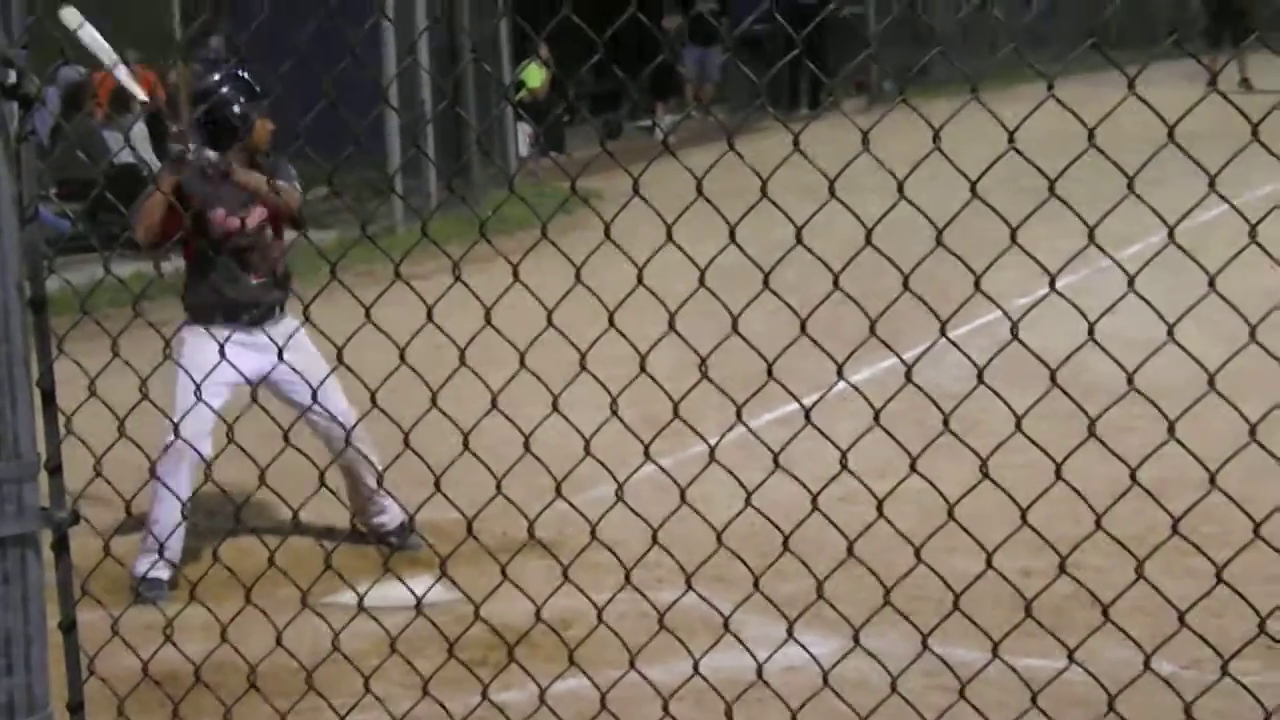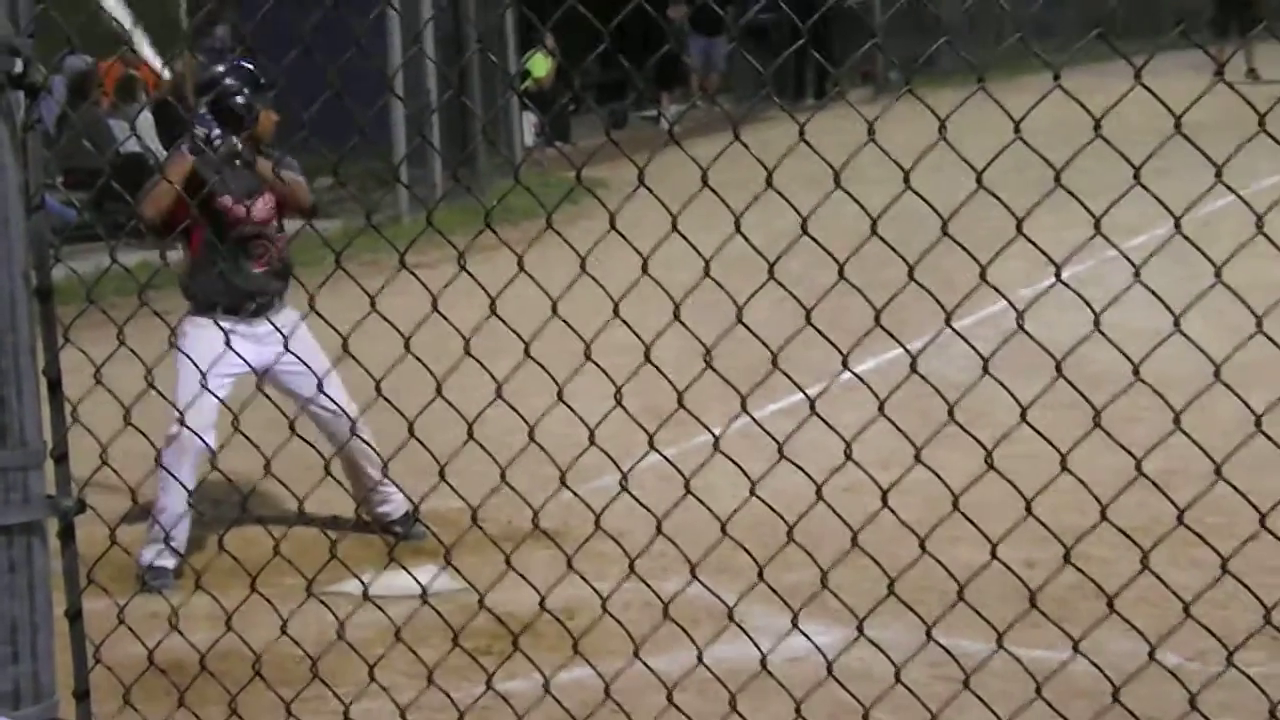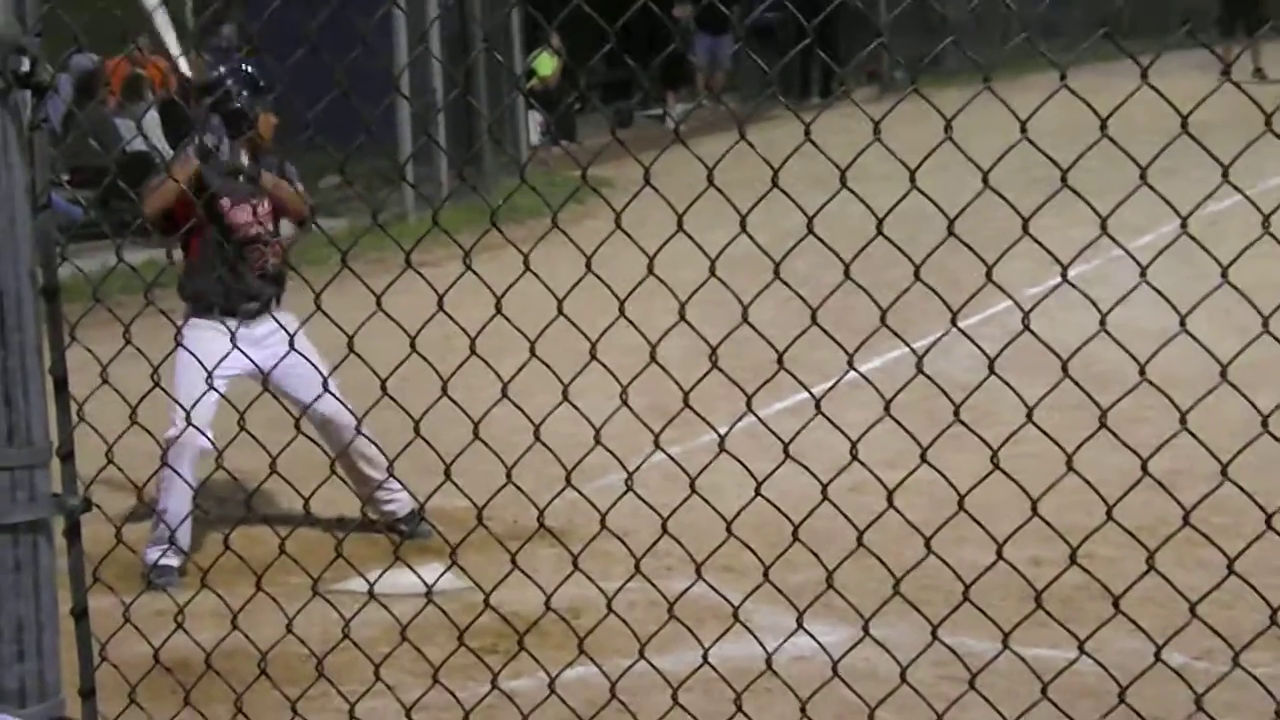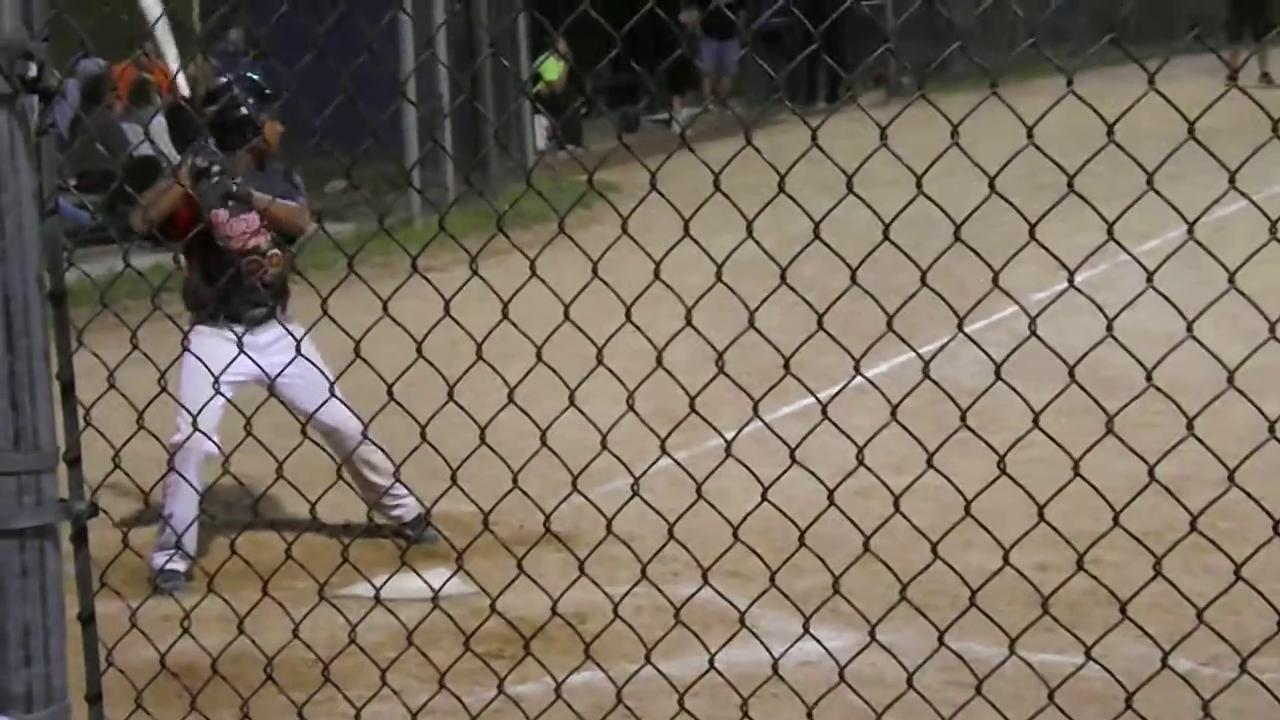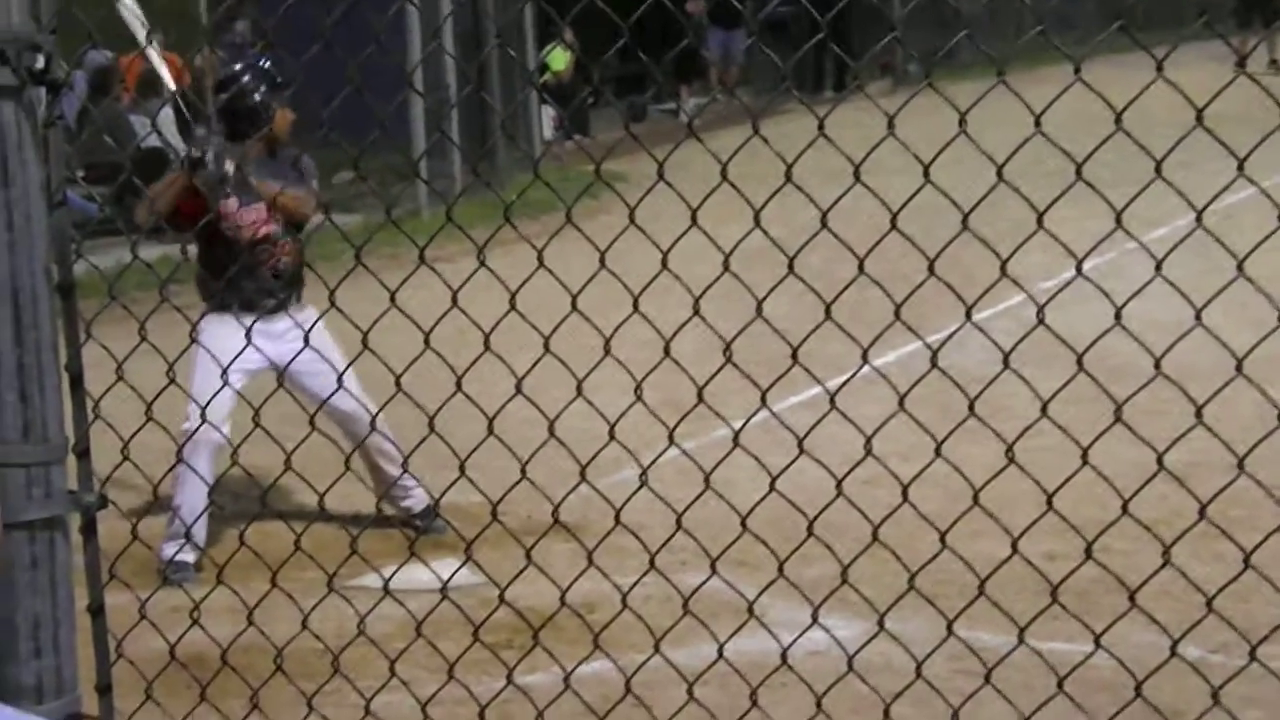
dt=0.1s
person 1, frame 1
left shoulder: (274, 171)
right shoulder: (192, 179)
left elbow: (291, 205)
right elbow: (143, 234)
left wrist: (227, 171)
right wrist: (174, 168)
left hip: (276, 330)
right hip: (211, 337)
left knee: (342, 423)
right knee: (185, 442)
left ankle: (383, 517)
right ankle: (156, 560)
person 1, frame 2
left shoulder: (275, 164)
right shoulder: (195, 168)
left elbow: (303, 200)
right elbow: (150, 213)
left wrist: (247, 158)
right wrist: (191, 149)
left hip: (277, 321)
right hip: (213, 327)
left knee: (341, 414)
right knee: (187, 435)
left ankle: (390, 509)
right ankle: (161, 548)
person 1, frame 3
left shoulder: (273, 169)
right shoulder: (198, 170)
left elbow: (301, 209)
right elbow: (149, 209)
left wrist: (252, 172)
right wrist: (196, 153)
left hip: (273, 323)
right hip: (211, 329)
left knee: (337, 417)
right knee: (186, 435)
left ankle: (395, 507)
right ankle: (166, 547)
person 1, frame 4
left shoulder: (281, 178)
right shoulder: (200, 183)
left elbow: (301, 223)
right elbow: (140, 221)
left wrist: (245, 192)
right wrist: (185, 175)
left hip: (279, 331)
right hip: (215, 335)
left knee: (344, 425)
right knee: (192, 439)
left ankle: (403, 511)
right ankle: (171, 553)
person 1, frame 5
left shoulder: (294, 164)
right shoulder: (206, 172)
left elbow: (306, 210)
right elbow: (144, 216)
left wrist: (246, 178)
right wrist: (188, 169)
left hip: (293, 318)
right hip: (228, 324)
left knee: (357, 411)
right knee: (203, 430)
left ankle: (412, 502)
right ankle: (180, 544)
